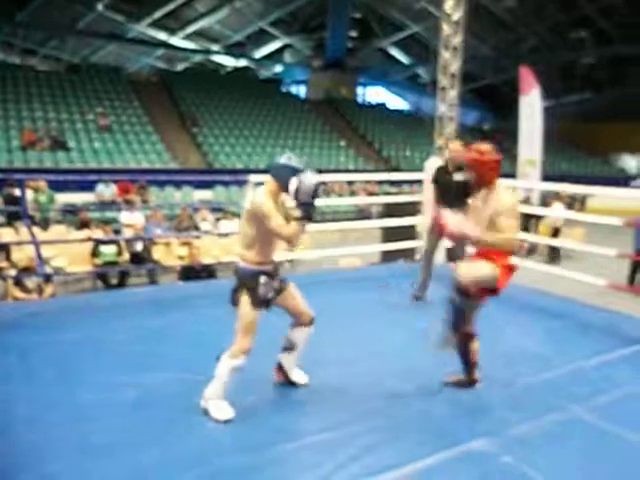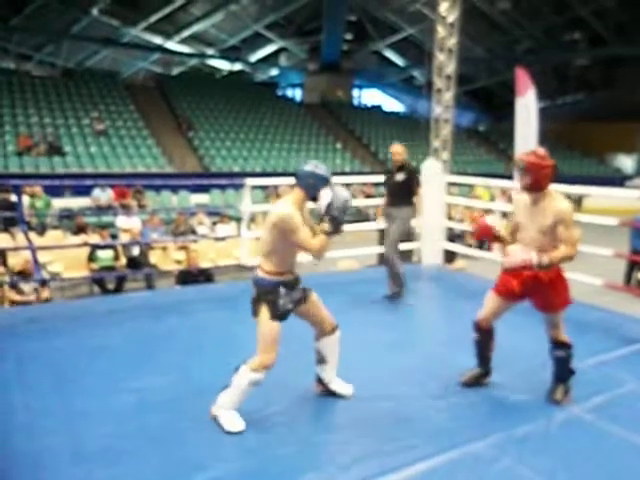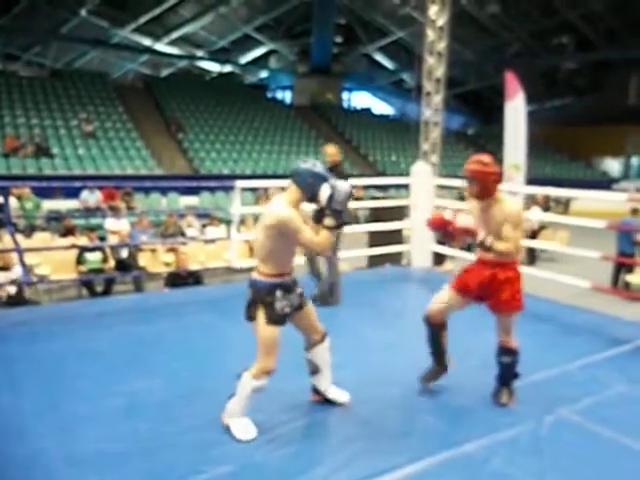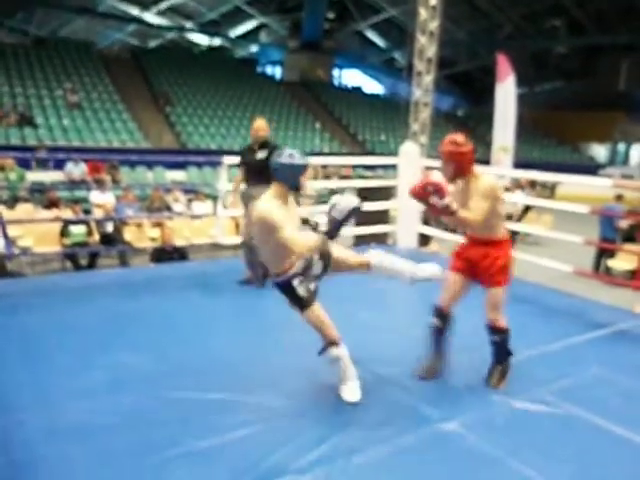
dt=0.7s
person 1, frame 1
left shoulder: (278, 198)
right shoulder: (261, 201)
left elbow: (293, 236)
right elbow: (290, 237)
left wrist: (304, 205)
right wrist: (303, 206)
left hip: (269, 271)
right hip: (251, 275)
left knee: (306, 316)
right knee: (243, 344)
left ankle: (286, 368)
right ankle: (213, 397)
person 1, frame 2
left shoulder: (298, 208)
right shoulder: (286, 213)
left elbow: (314, 237)
right elbow: (316, 250)
left wrist: (329, 218)
right wrist: (331, 219)
left hip: (291, 281)
right hip: (271, 287)
left knee: (329, 326)
right knee: (265, 360)
left ankle: (327, 380)
right ankle: (224, 406)
person 1, frame 3
left shoulder: (289, 205)
right shoulder: (283, 214)
left elbow: (311, 233)
right elbow: (321, 247)
left wrist: (324, 212)
right wrist: (333, 213)
left hip: (287, 283)
right hip: (268, 289)
left knee: (317, 335)
right knee: (266, 365)
left ankle: (322, 387)
right ankle: (234, 413)
person 1, frame 4
left shoulder: (286, 197)
right shoulder: (266, 211)
right elbow: (301, 249)
left wrist: (317, 229)
right wrist: (330, 227)
left hip: (310, 260)
right hip: (290, 280)
left knee: (370, 258)
right knee: (331, 336)
left ankle: (417, 272)
right ankle: (348, 379)
person 2, frame 1
left shoulder: (504, 200)
right shoulder: (479, 196)
left elbow: (510, 242)
right elbow: (470, 223)
left wrist: (470, 233)
right wrist: (451, 222)
left hip: (496, 265)
right hip: (478, 263)
left knee: (463, 276)
right knee: (465, 327)
left ankle: (455, 323)
right ankle: (470, 375)
person 2, frame 2
left shoulder: (561, 207)
right shoulder: (518, 201)
left elbow: (570, 251)
left wrist: (533, 259)
right wrist: (492, 233)
left hip: (546, 275)
right hip: (517, 270)
left knee: (556, 333)
right knee: (482, 320)
left ankle: (561, 381)
right ankle: (482, 369)
person 2, frame 3
left shoulder: (510, 209)
right shoulder: (473, 206)
left elbow: (511, 250)
right elbow: (459, 240)
left wrist: (478, 237)
right wrist: (447, 228)
left hip: (504, 275)
right hip: (478, 268)
left knee: (506, 338)
right knee: (433, 312)
left ankle: (505, 384)
right ankle: (439, 363)
person 2, frame 4
left shoulder: (487, 184)
right shoulder: (457, 184)
left elbow: (471, 221)
right elbow: (453, 221)
left wrist: (446, 200)
right wrist: (429, 202)
left hip: (494, 251)
right hip: (470, 248)
left knee: (494, 316)
right knee: (444, 306)
left ankle: (501, 363)
right ankle: (436, 357)
person 3, frame 1
left shoulder: (467, 172)
right shoulder: (440, 170)
right elbow: (434, 191)
right wrist: (429, 212)
left knee: (459, 253)
right knee: (428, 251)
right ankle: (420, 290)
person 3, frame 2
left shoulder: (410, 171)
right shoulder: (390, 172)
left elbow: (419, 195)
right wrist: (381, 214)
left hip: (404, 214)
right hip: (391, 213)
left knee: (389, 251)
right knee: (390, 251)
left ankle: (399, 285)
right ankle: (395, 288)
person 3, frame 3
left shoulder: (339, 174)
right shoulder: (327, 173)
left knee: (331, 257)
right knee: (310, 254)
left ankle: (333, 296)
right ankle: (323, 291)
person 3, frame 4
left shoulder: (272, 149)
right shoulder: (247, 150)
right elbow: (241, 174)
right wrist: (234, 193)
left hip: (264, 194)
right hip: (249, 193)
left knee: (249, 237)
right knee: (250, 237)
left ankle: (259, 273)
right ankle: (254, 273)
